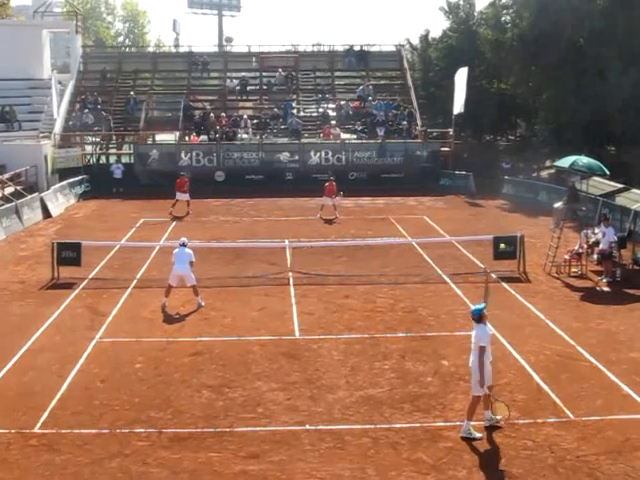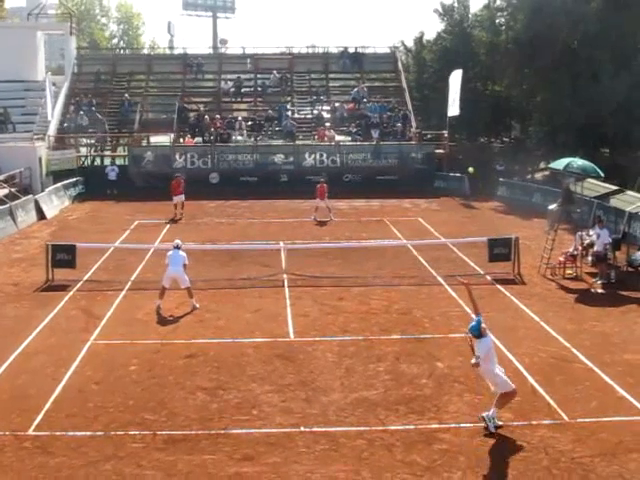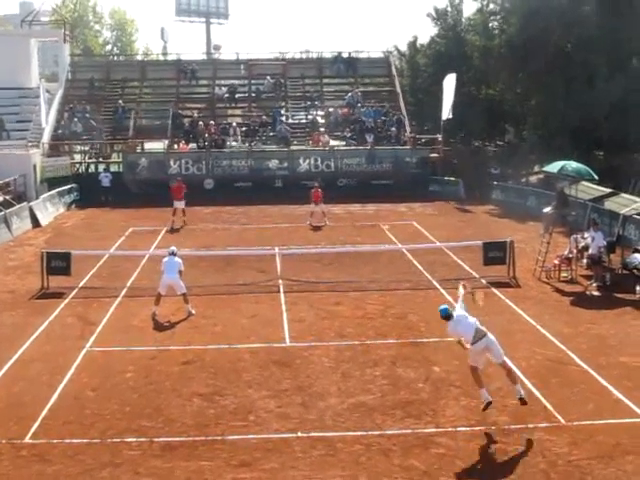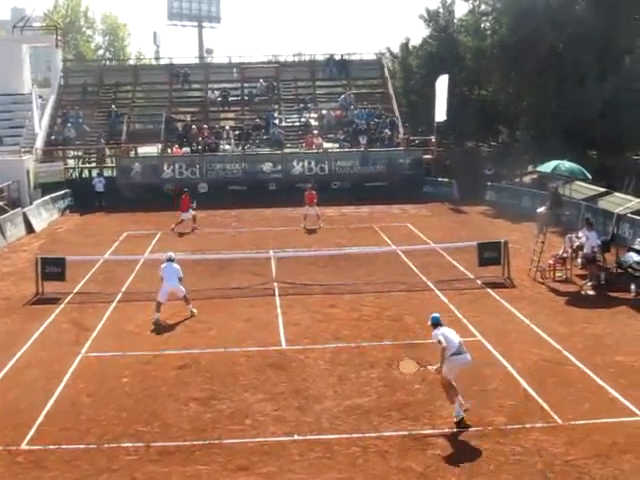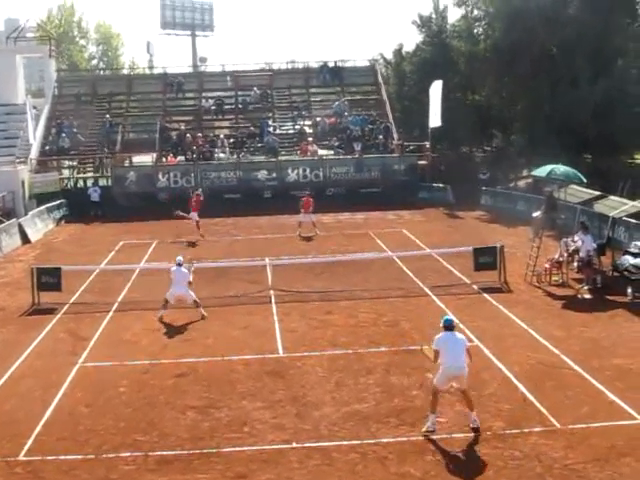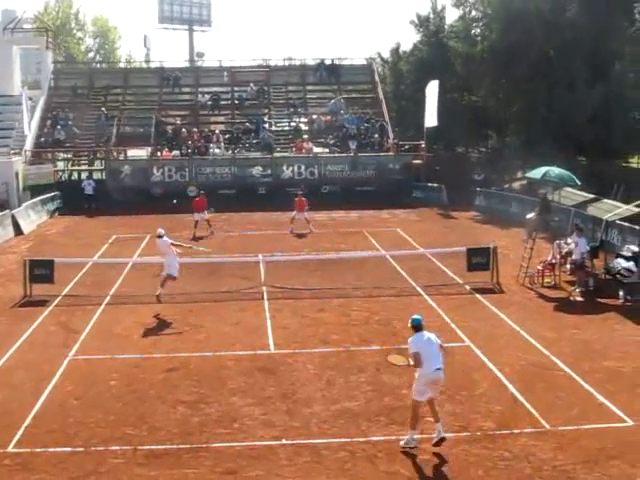
dt=0.5s
person 1, frame 1
left shoulder: (480, 325)
right shoulder: (483, 333)
left elbow: (483, 306)
right elbow: (481, 356)
right wrist: (481, 376)
left hip: (483, 365)
right hip: (480, 368)
left knee: (488, 389)
right knee: (477, 397)
left ankle: (488, 418)
right ankle: (466, 430)
person 1, frame 2
left shoulder: (479, 328)
right shoulder: (482, 346)
left elbow: (475, 308)
right elbow: (474, 365)
left wrist: (468, 288)
right wrist: (474, 355)
left hip: (492, 368)
right hip: (491, 372)
left knee: (504, 392)
right knee: (512, 393)
left ankle: (492, 420)
right ankle: (489, 415)
person 1, frame 3
left shoulder: (450, 329)
right shoulder: (459, 313)
left elbow: (460, 343)
right elbow: (462, 295)
left wrist: (467, 347)
right wrist: (462, 287)
left hip: (477, 347)
right hip: (486, 340)
left knee: (473, 368)
right knee: (506, 367)
left ankle: (485, 397)
right ankle: (519, 393)
person 1, frame 4
left shoulder: (436, 333)
right shoulder: (447, 330)
left elbow: (443, 347)
left wrist: (440, 365)
right wrist: (438, 367)
left hip: (455, 359)
right hip: (465, 357)
left knee: (445, 385)
right knee: (447, 381)
left ankle: (458, 414)
right ankle: (461, 404)
person 1, frame 5
left shoulder: (439, 338)
right shoulder: (462, 337)
left elbow: (435, 360)
right elbow: (470, 358)
left wrist: (439, 362)
left hip: (447, 370)
right hip: (462, 370)
left knee: (434, 393)
right knee: (464, 392)
left ankle: (431, 424)
right ankle: (474, 421)
person 1, frame 6
left shoulder: (413, 340)
right shoulder: (432, 336)
left elbow: (418, 363)
right elbow: (444, 352)
left wrist: (411, 364)
left hip: (425, 375)
right hip: (439, 373)
left knee: (415, 407)
right knee: (431, 402)
left ankle: (411, 438)
right ankle: (439, 433)
